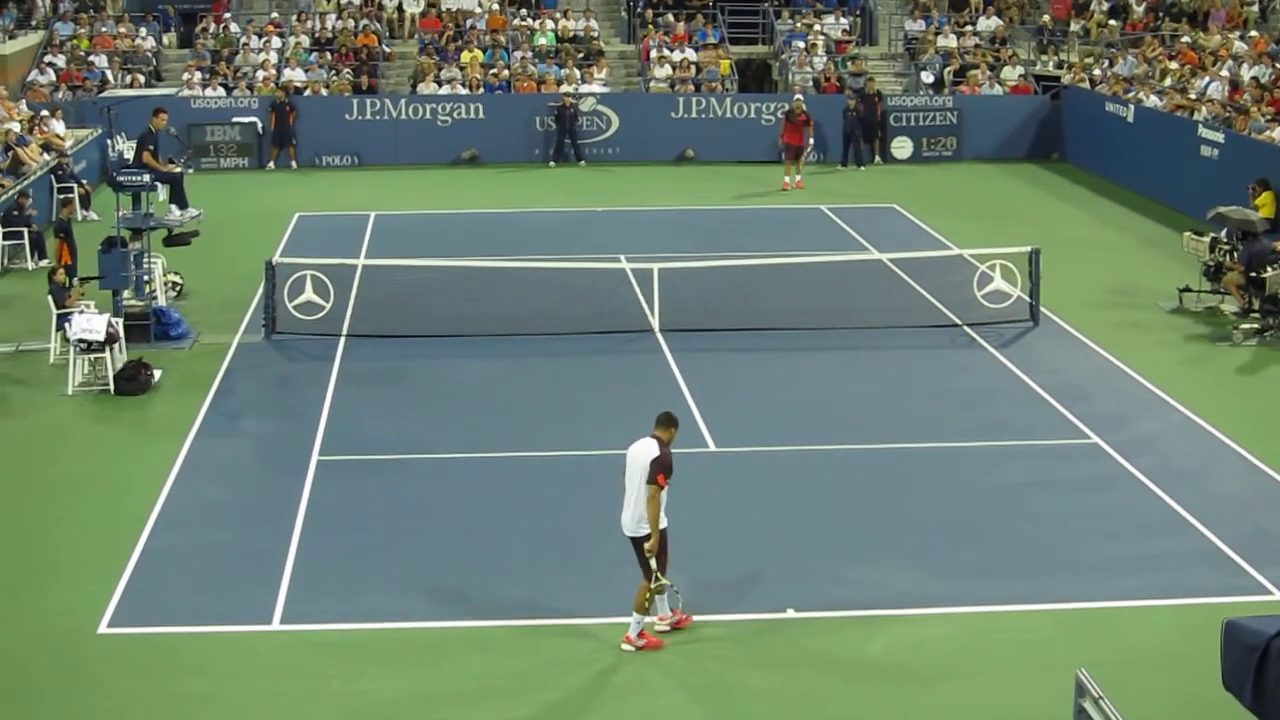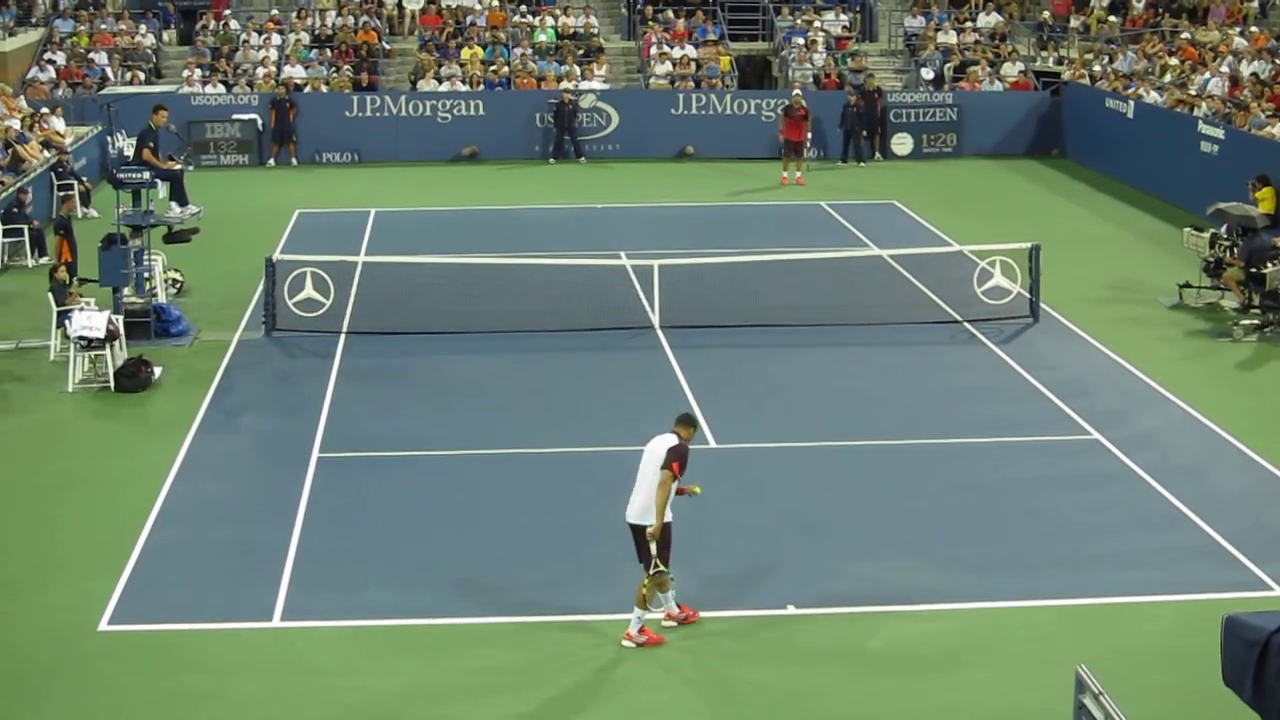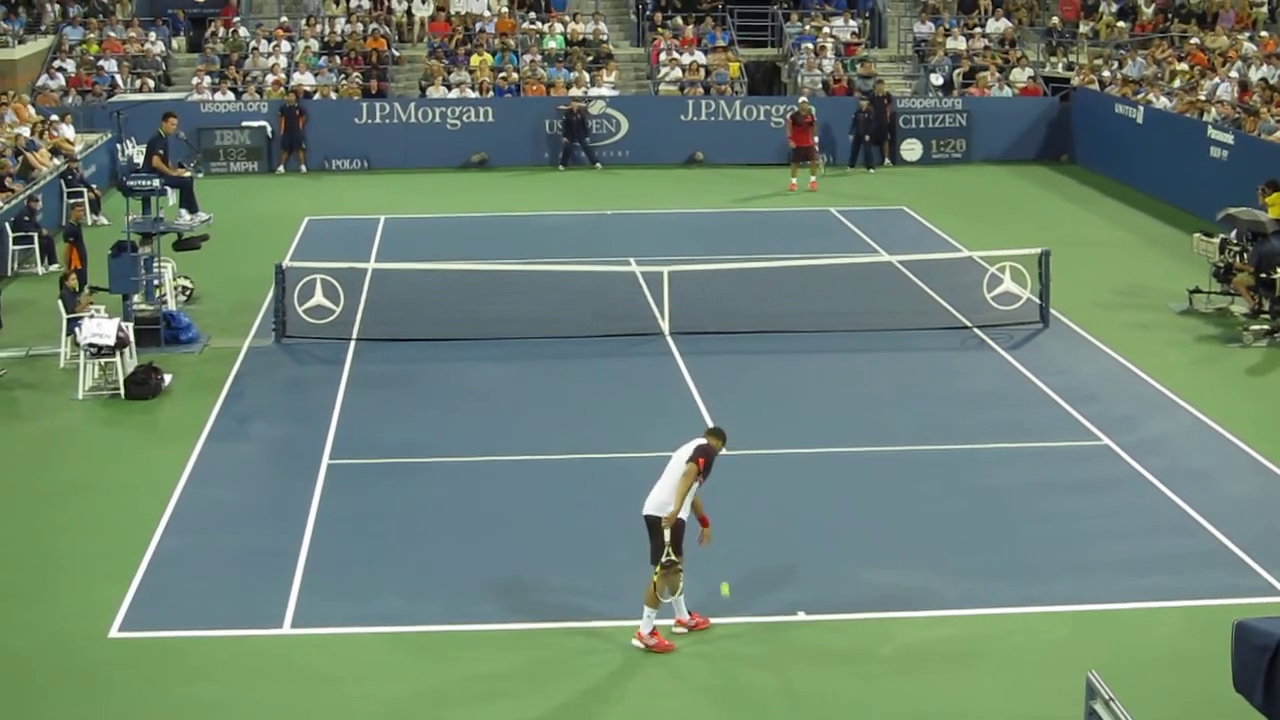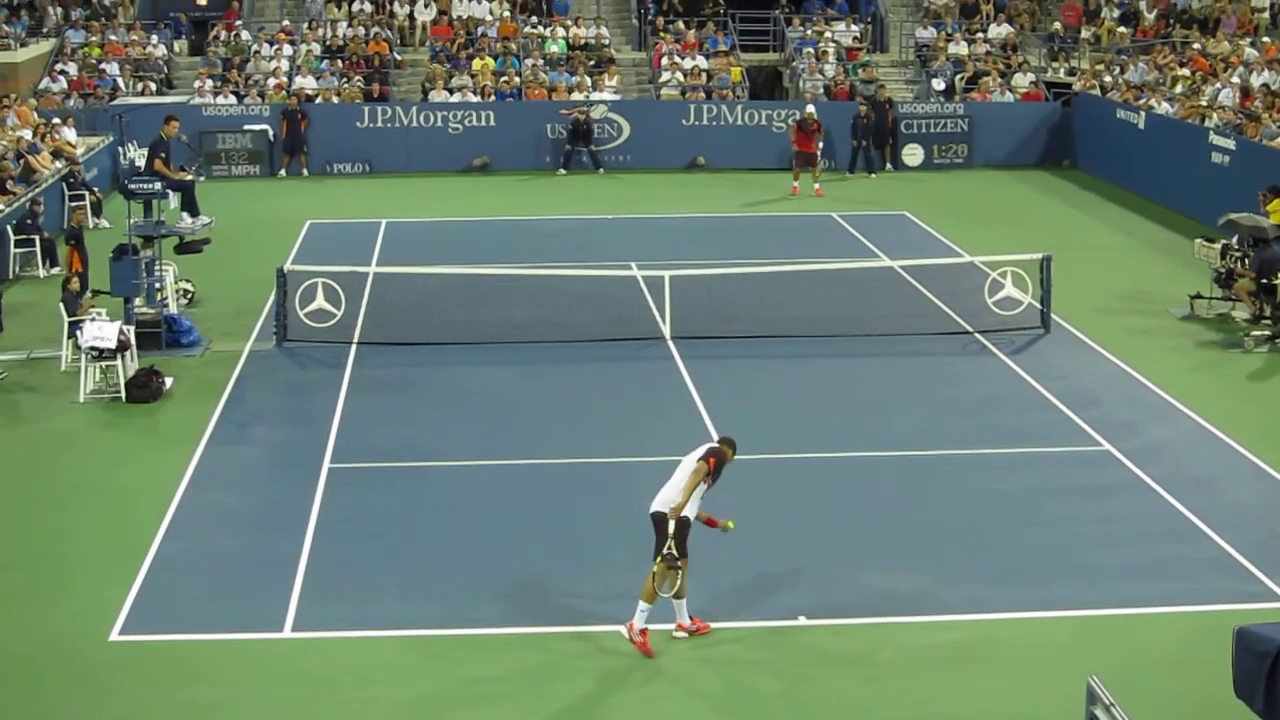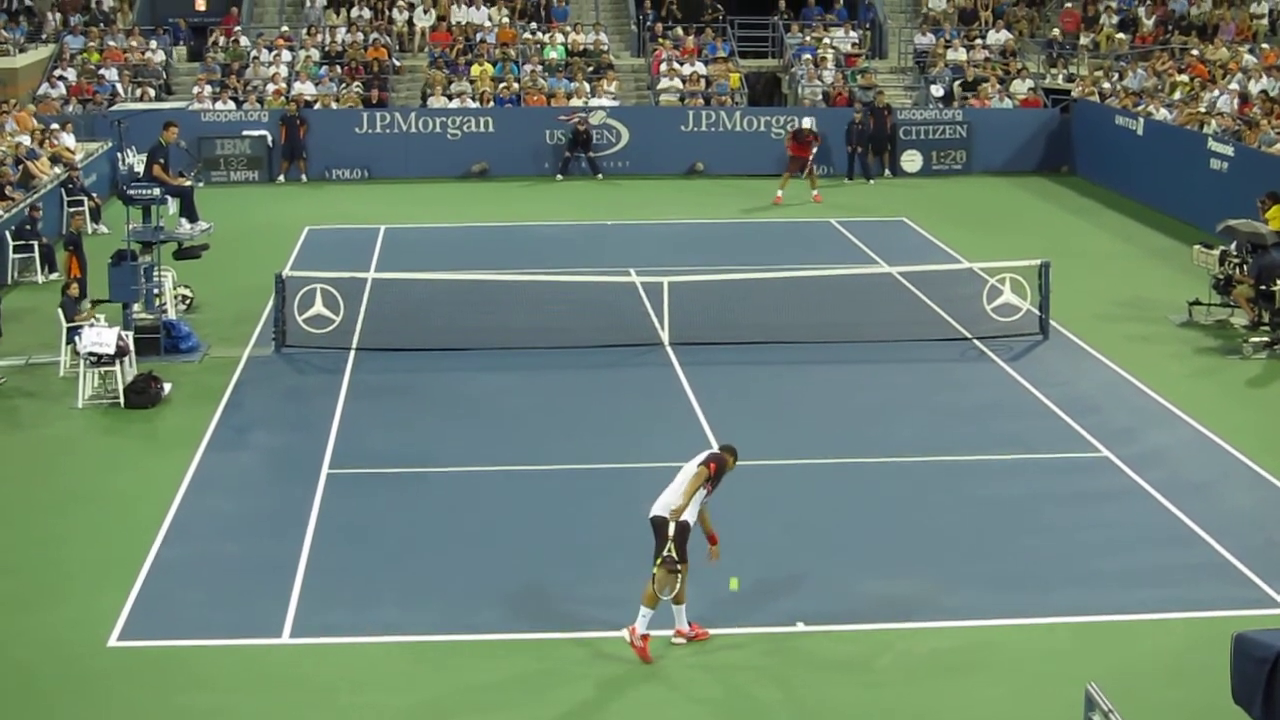
dt=0.3s
person 1, frame 1
left shoulder: (636, 446)
right shoulder: (662, 455)
right elbow: (653, 496)
right wrist: (655, 536)
left hip: (631, 521)
right hip: (647, 526)
left knee: (658, 570)
right knee: (652, 579)
left ankle: (664, 617)
right ankle: (633, 636)
person 1, frame 2
left shoulder: (657, 441)
right shoulder: (679, 447)
right elbow: (664, 482)
left wrist: (681, 490)
right wrist: (658, 522)
left hip: (636, 513)
right hip: (651, 518)
left knee: (659, 566)
right knee: (654, 573)
left ankle: (673, 612)
right ankle: (634, 632)
person 1, frame 3
left shoulder: (690, 447)
right shoulder: (706, 449)
right elbow: (688, 475)
left wrist: (705, 524)
right wrist: (676, 510)
left hip: (655, 509)
right hip: (666, 513)
left knee: (674, 565)
right knee: (664, 570)
left ankle: (683, 618)
right ankle: (645, 632)
person 1, frame 4
left shoulder: (702, 453)
right shoulder: (717, 452)
left elbow: (695, 503)
right elbow: (698, 472)
left wrist: (716, 523)
right wrist: (683, 502)
left hip: (666, 510)
right hip: (672, 512)
left knee: (679, 565)
left ankle: (684, 622)
right ankle: (637, 626)
person 1, frame 5
left shoulder: (704, 461)
right shoulder: (717, 459)
left elbow: (700, 509)
right elbow: (699, 476)
left wrist: (713, 543)
right wrist: (683, 505)
left hip: (666, 514)
right hip: (672, 516)
left knee: (679, 570)
left ankle: (682, 629)
right ankle: (638, 631)
